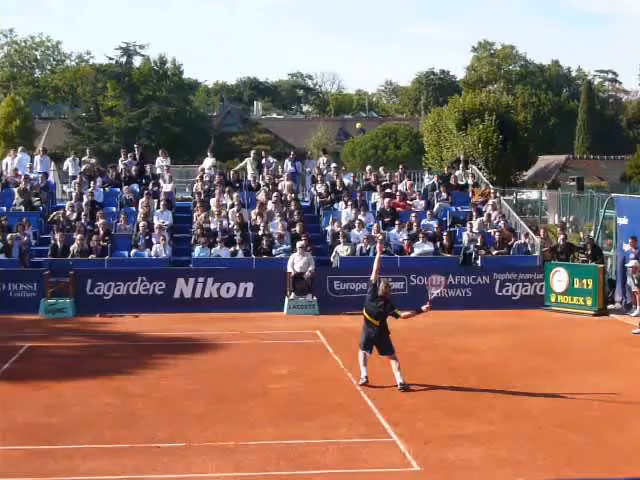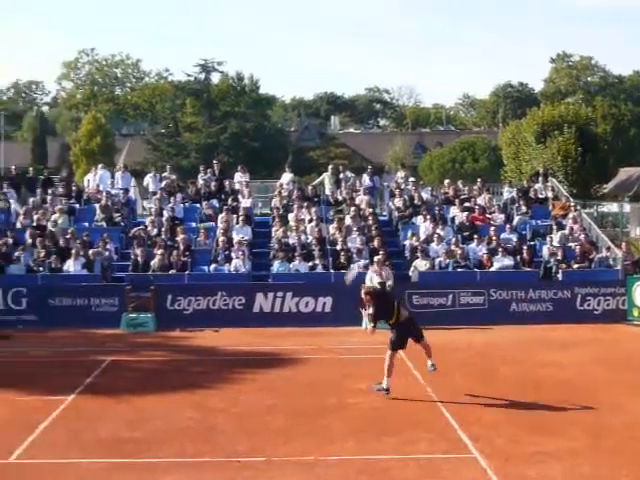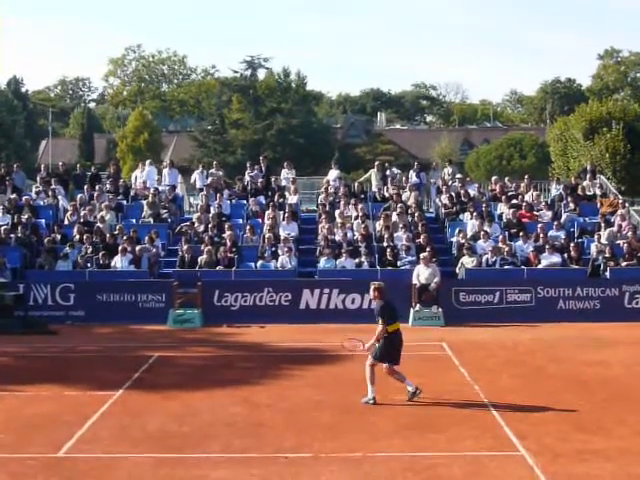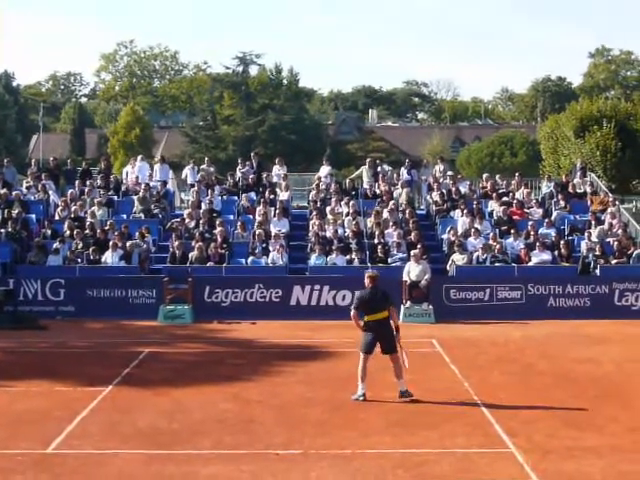
dt=0.7s
person 1, frame 1
left shoulder: (372, 293)
right shoulder: (387, 305)
left elbow: (375, 273)
right elbow: (403, 315)
left wrist: (378, 255)
right wrist: (421, 310)
left hip: (368, 331)
right hip: (381, 333)
left knee: (363, 352)
right knee: (392, 357)
left ankle: (364, 377)
right ankle: (400, 382)
person 1, frame 2
left shoulder: (374, 312)
right shoulder: (382, 293)
left elbow: (371, 331)
left wrist: (368, 313)
left hip: (399, 329)
right hip: (410, 322)
left knee: (390, 356)
right knee: (423, 343)
left ankle: (385, 386)
right ankle: (431, 363)
person 1, frame 3
left shoulder: (380, 307)
right shoulder: (388, 304)
left elbow: (382, 328)
left wrist: (371, 343)
right wrist: (378, 339)
left hip: (388, 340)
right hip: (397, 338)
left knee: (370, 364)
right knee: (390, 369)
left ankle: (371, 396)
right ankle: (413, 388)
person 1, frame 4
left shoulder: (361, 295)
right shoulder: (384, 293)
left elbow: (353, 314)
right elbow: (393, 312)
left wrist: (361, 328)
right wrist: (397, 330)
left hip: (370, 330)
right hip: (386, 329)
left knee: (363, 360)
right knee: (395, 359)
left ankle: (361, 392)
right ankle: (403, 390)
